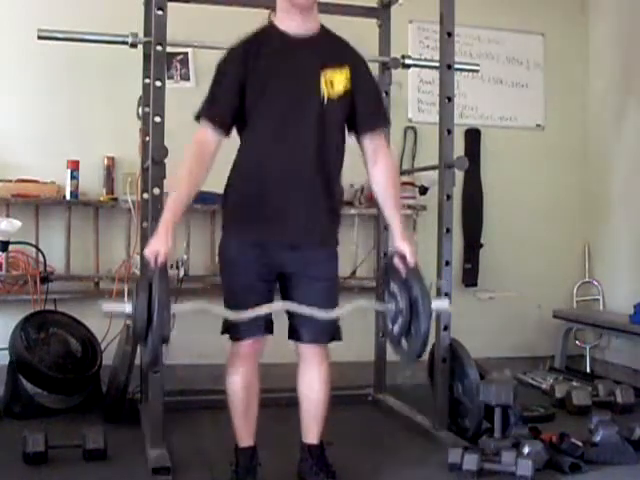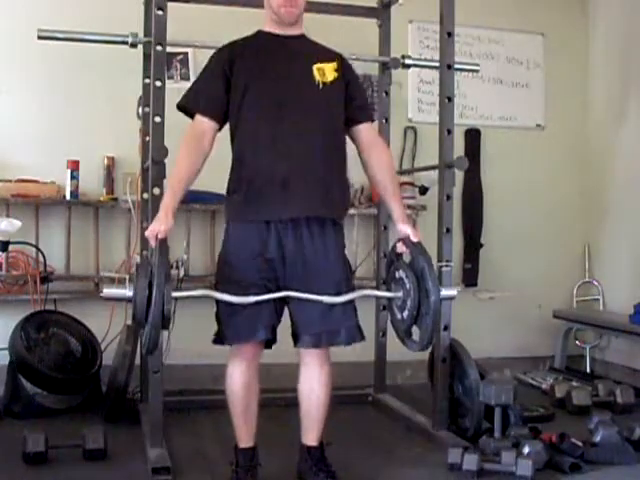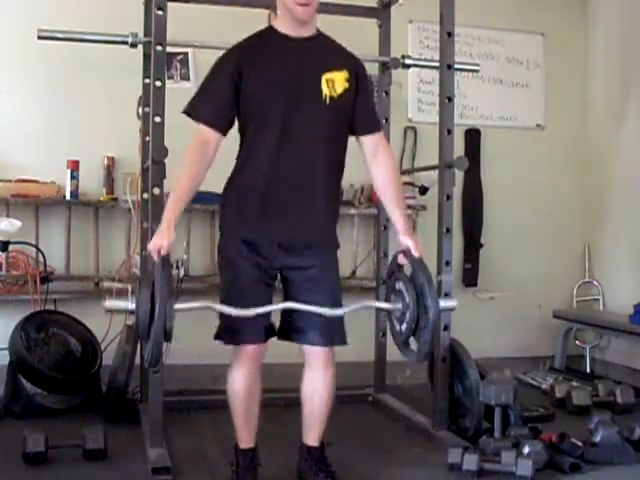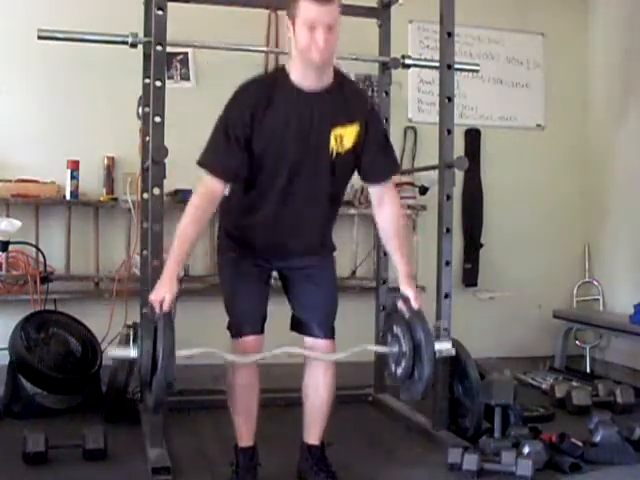
dt=0.3s
person 1, frame 1
left shoulder: (346, 60)
right shoulder: (247, 56)
left elbow: (377, 149)
right elbow: (205, 144)
left wrist: (398, 232)
right wrist: (166, 226)
left hip: (315, 230)
right hip: (250, 228)
left knee: (315, 344)
right knee: (246, 342)
person 1, frame 2
left shoulder: (333, 63)
right shoulder: (236, 57)
left elbow: (369, 140)
right elbow: (200, 133)
left wrist: (399, 217)
right wrist: (167, 209)
left hip: (319, 223)
right hip: (252, 220)
left knee: (316, 348)
right knee: (246, 347)
person 1, frame 3
left shoulder: (345, 64)
right shoulder: (245, 58)
left elbow: (376, 149)
right elbow: (204, 144)
left wrist: (403, 229)
right wrist: (168, 224)
left hip: (314, 236)
right hip: (248, 233)
left knee: (321, 349)
right knee: (248, 348)
person 1, frame 4
left shoulder: (357, 107)
right shoulder: (255, 99)
left elbow: (384, 197)
right elbow: (210, 190)
left wrist: (404, 278)
right wrist: (171, 272)
left hip: (312, 245)
right hip: (246, 240)
left knee: (322, 347)
right knee: (247, 345)
